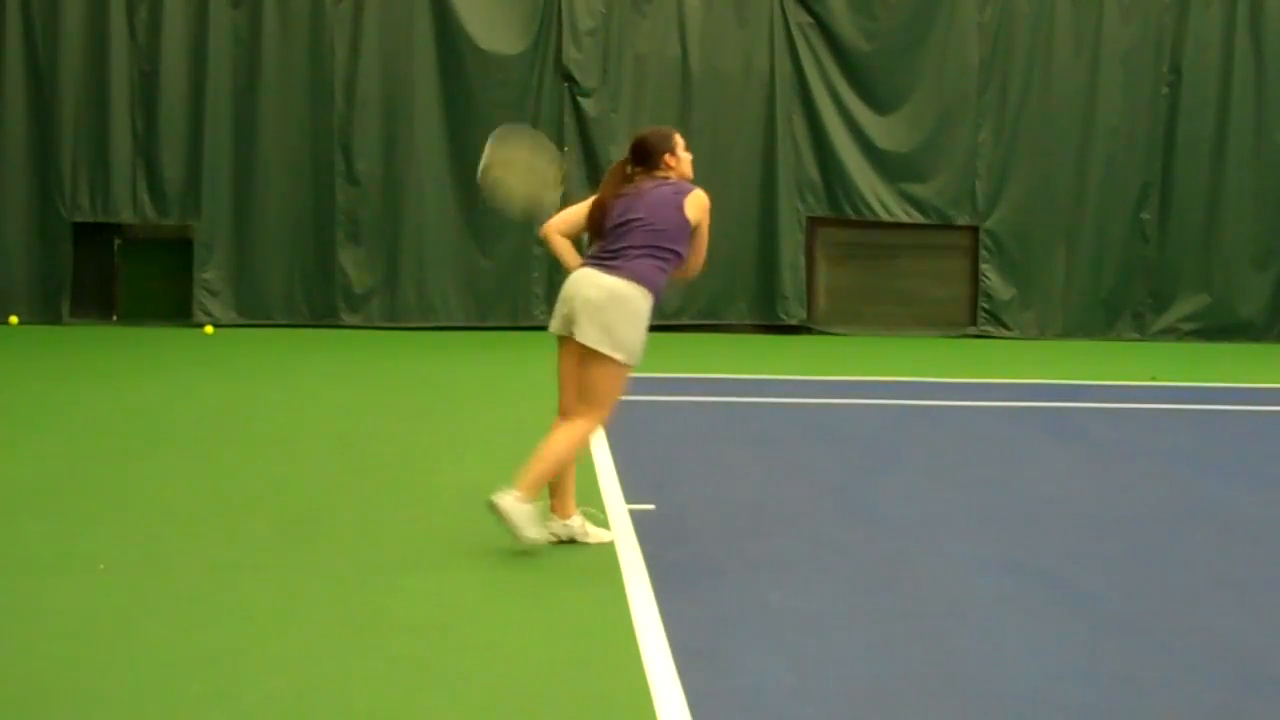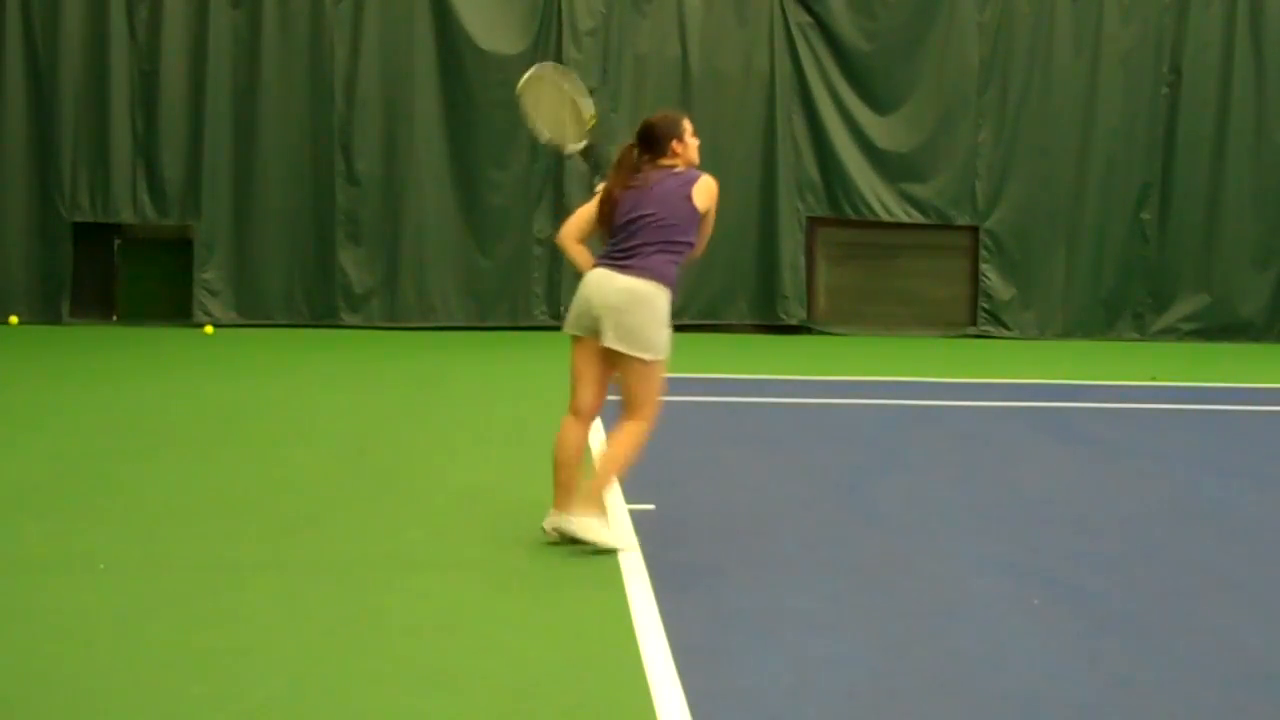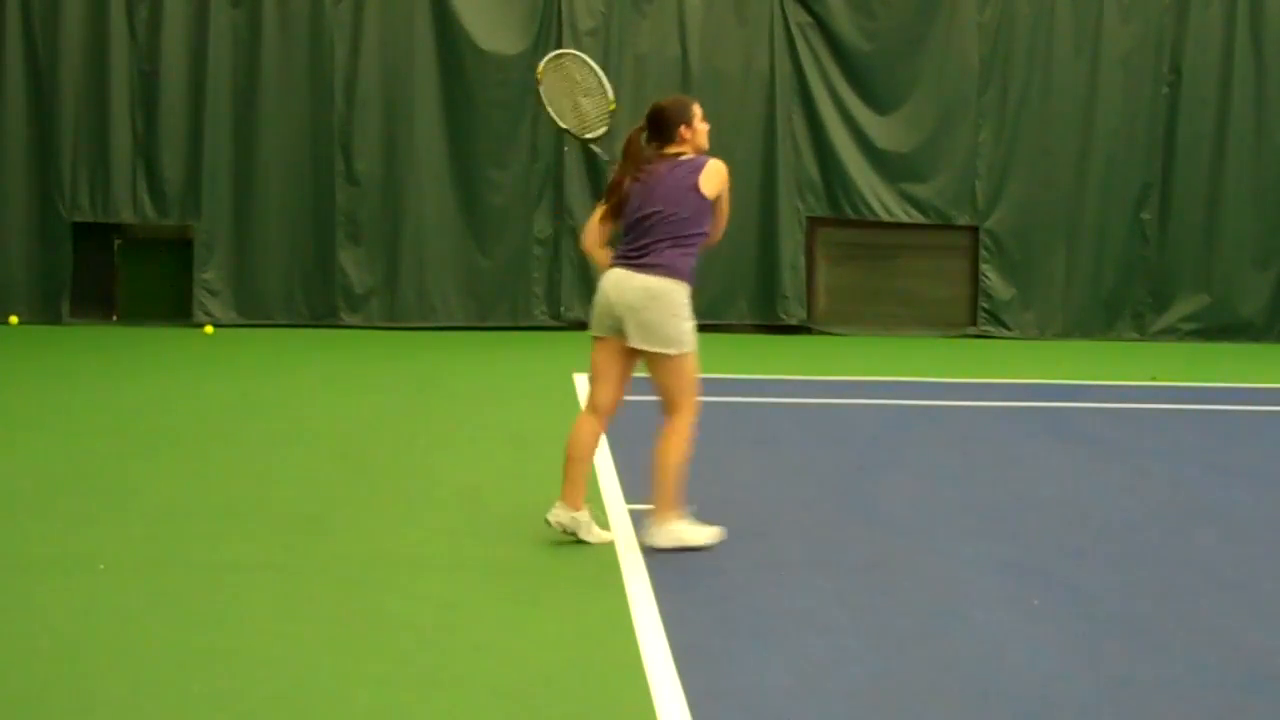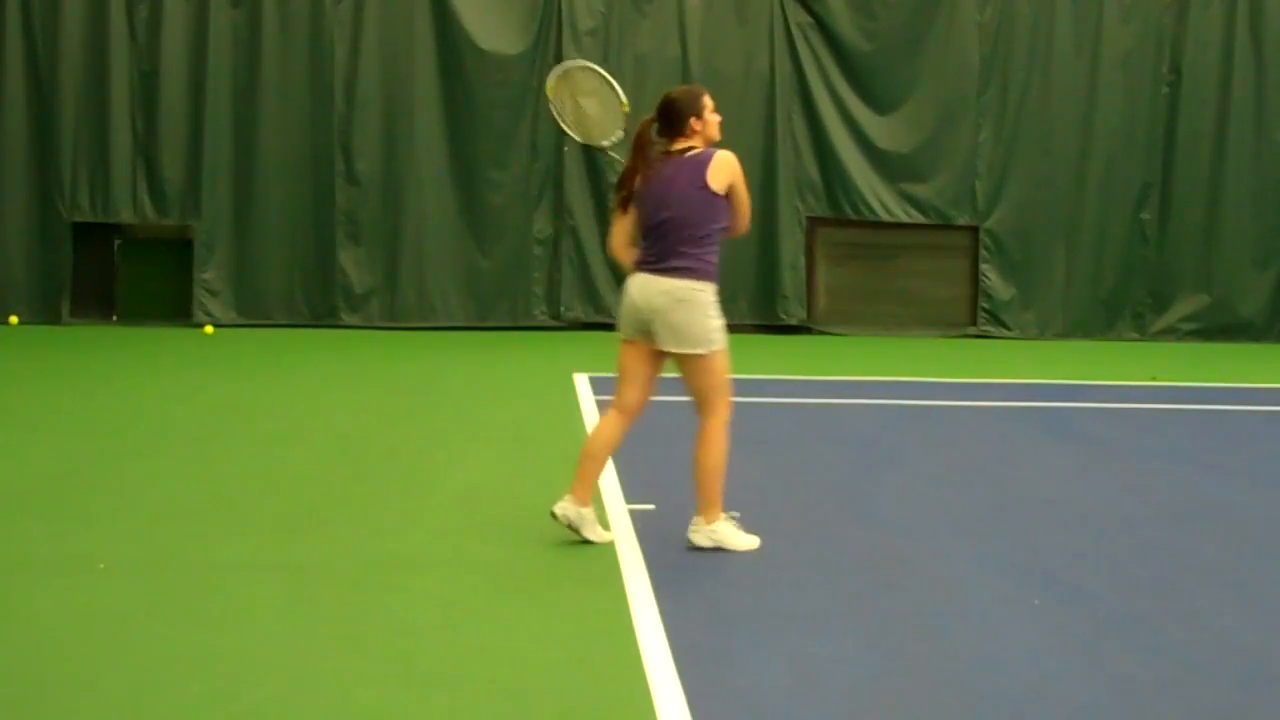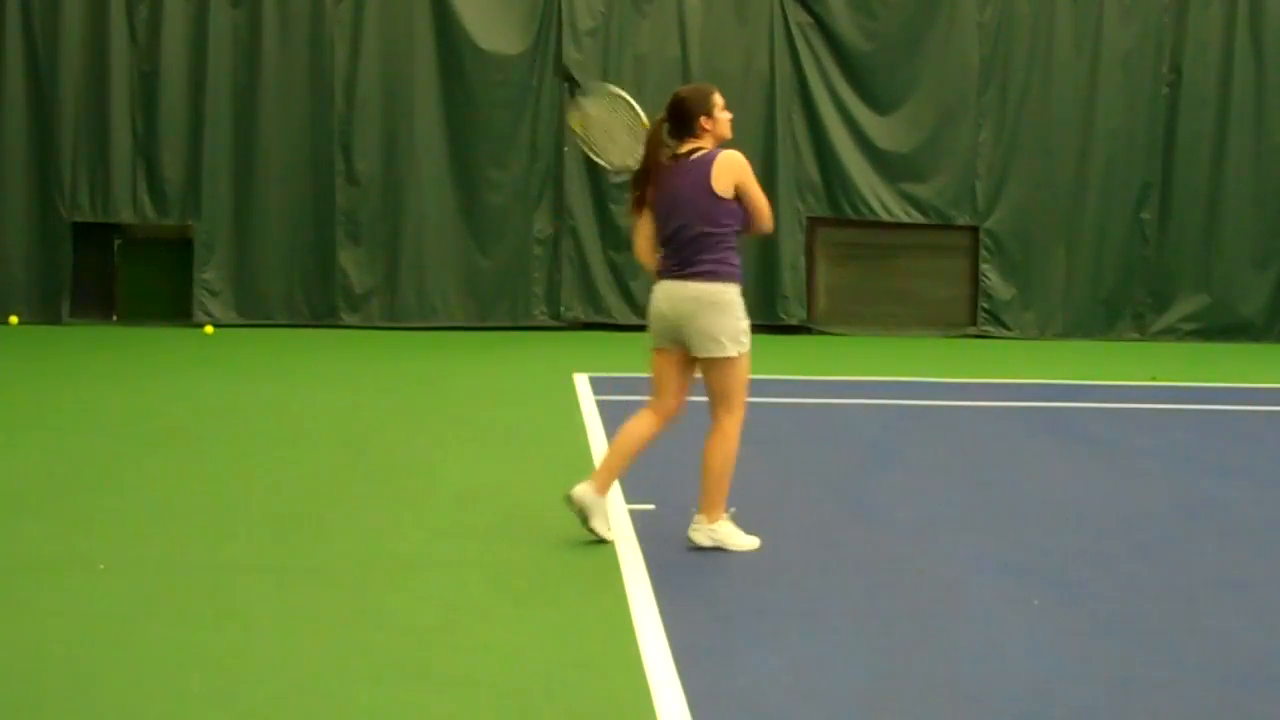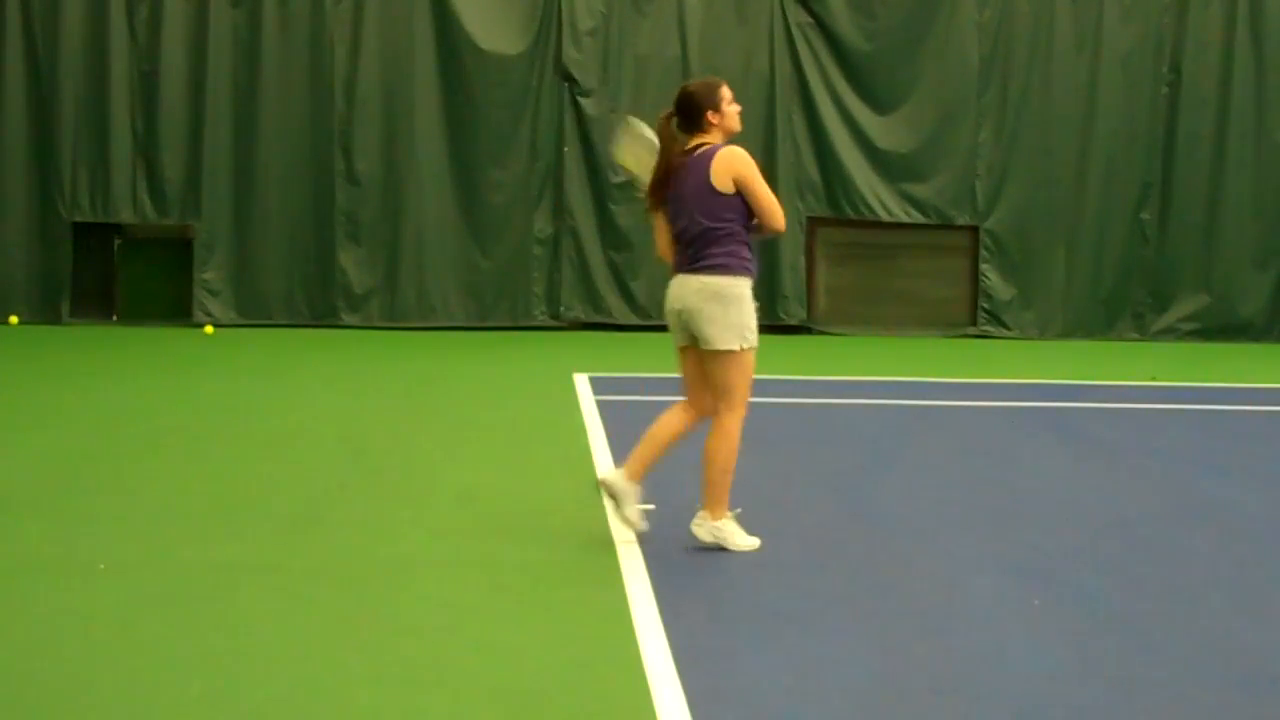
dt=0.1s
person 1, frame 1
left shoulder: (617, 195)
right shoulder: (695, 198)
left elbow: (552, 230)
right elbow: (690, 267)
left hip: (581, 288)
right hip: (623, 301)
left knee: (573, 412)
right knee: (589, 417)
left ankle: (562, 515)
right ankle: (521, 497)
person 1, frame 2
left shoulder: (623, 185)
right shoulder: (704, 186)
left elbow: (568, 237)
right elbow: (692, 250)
left hip: (596, 291)
right hip: (643, 300)
left knee: (582, 409)
right knee: (640, 418)
left ankle: (565, 511)
right ankle: (585, 509)
person 1, frame 3
left shoulder: (632, 177)
right shoulder: (712, 171)
left elbow: (592, 242)
right elbow: (713, 234)
left hip: (615, 289)
right hip: (662, 296)
left knee: (599, 406)
right knee: (682, 412)
left ankle: (570, 507)
right ankle: (667, 520)
person 1, frame 4
left shoulder: (645, 172)
right shoulder: (722, 162)
left elbow: (619, 247)
right elbow: (740, 225)
left hip: (640, 294)
right hip: (688, 298)
left knee: (626, 407)
right knee: (715, 413)
left ankle: (578, 500)
right ankle: (711, 522)
person 1, frame 5
left shoulder: (658, 175)
right shoulder: (730, 163)
left elbow: (644, 250)
right elbow: (764, 224)
left hip: (668, 298)
right hip: (714, 300)
left knee: (660, 409)
right knee: (729, 414)
left ankle: (593, 489)
right ankle: (711, 521)
person 1, frame 6
left shoulder: (674, 168)
right shoulder: (732, 158)
left elbow: (665, 245)
right elbow: (775, 221)
left hip: (684, 292)
right hip: (723, 292)
left knee: (697, 404)
right knee: (731, 411)
left ankle: (629, 475)
right ankle: (714, 518)
